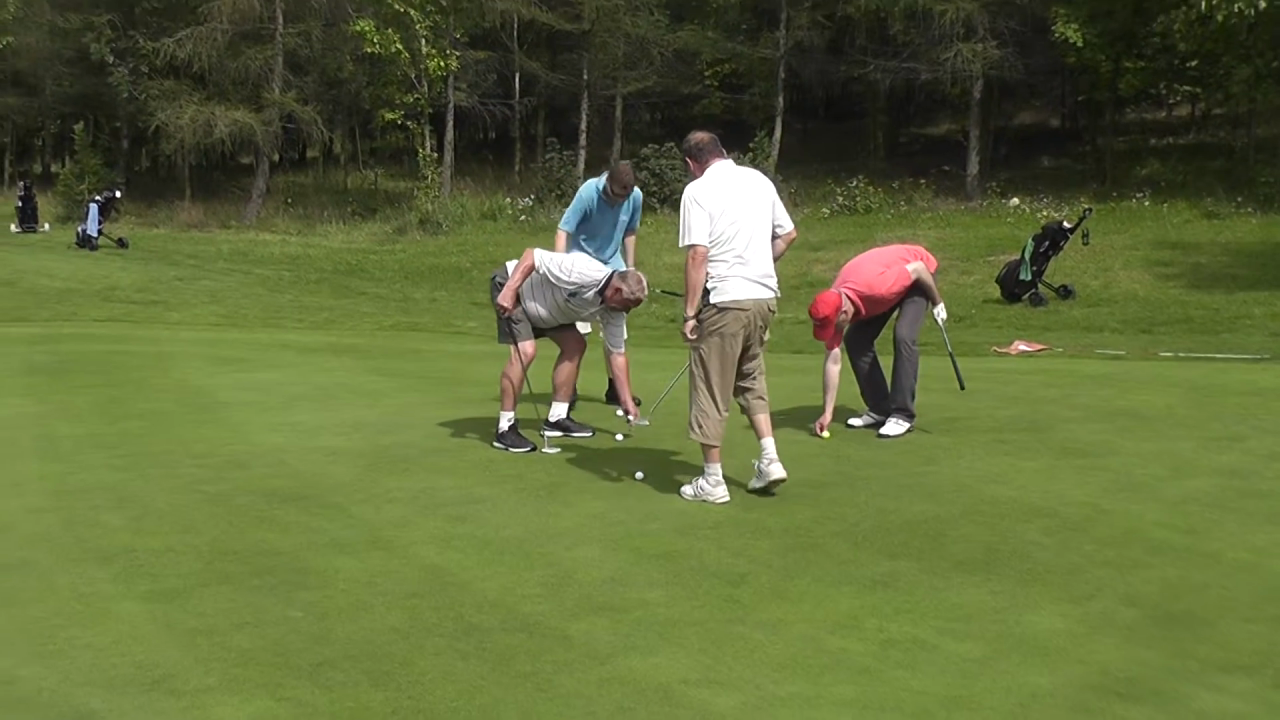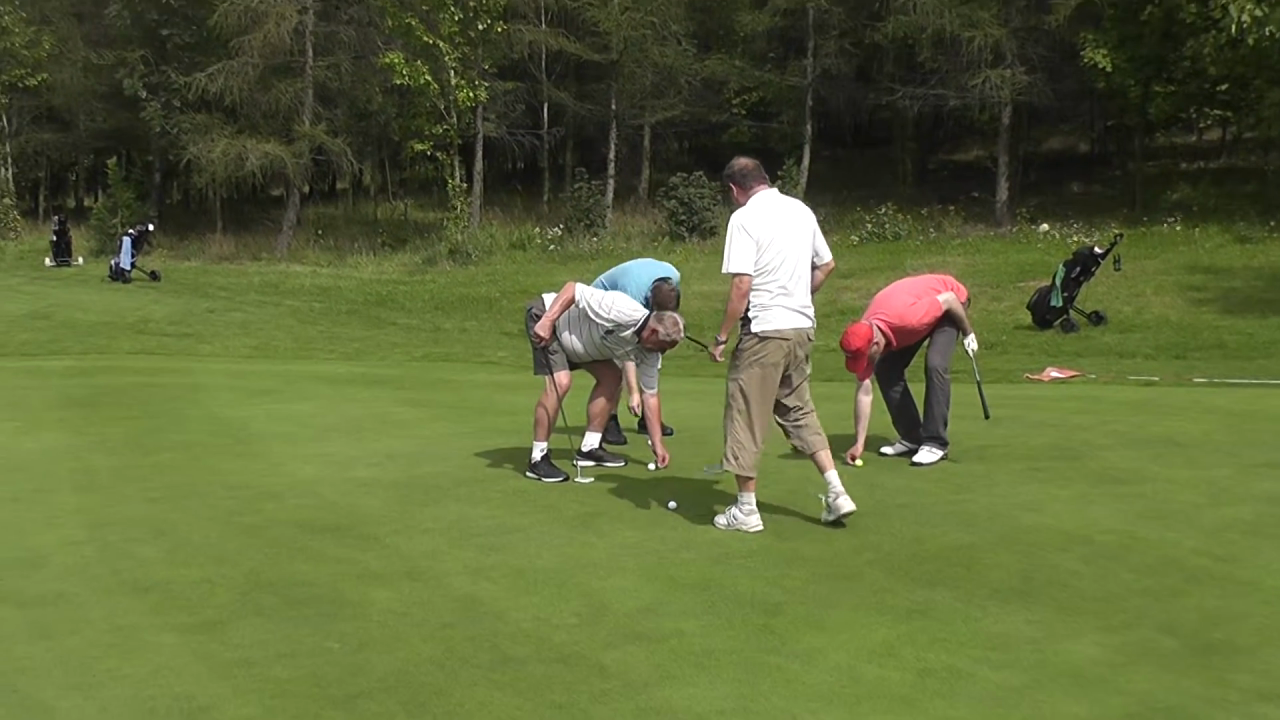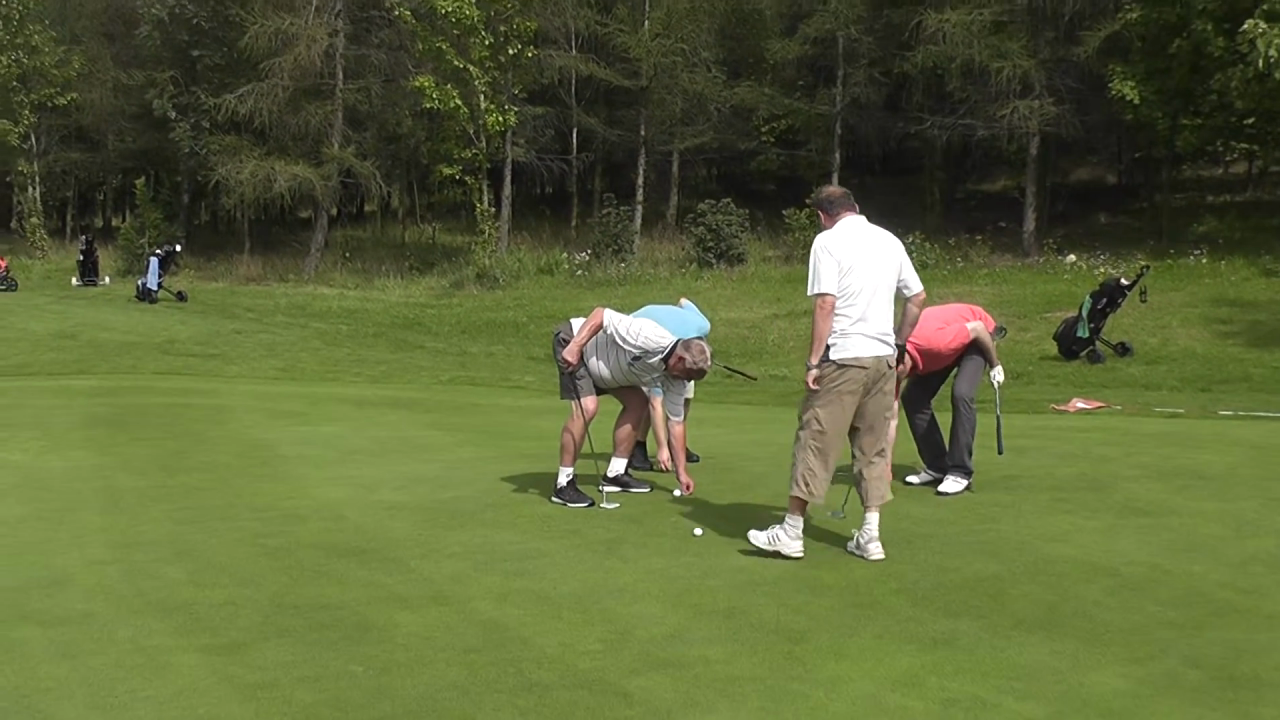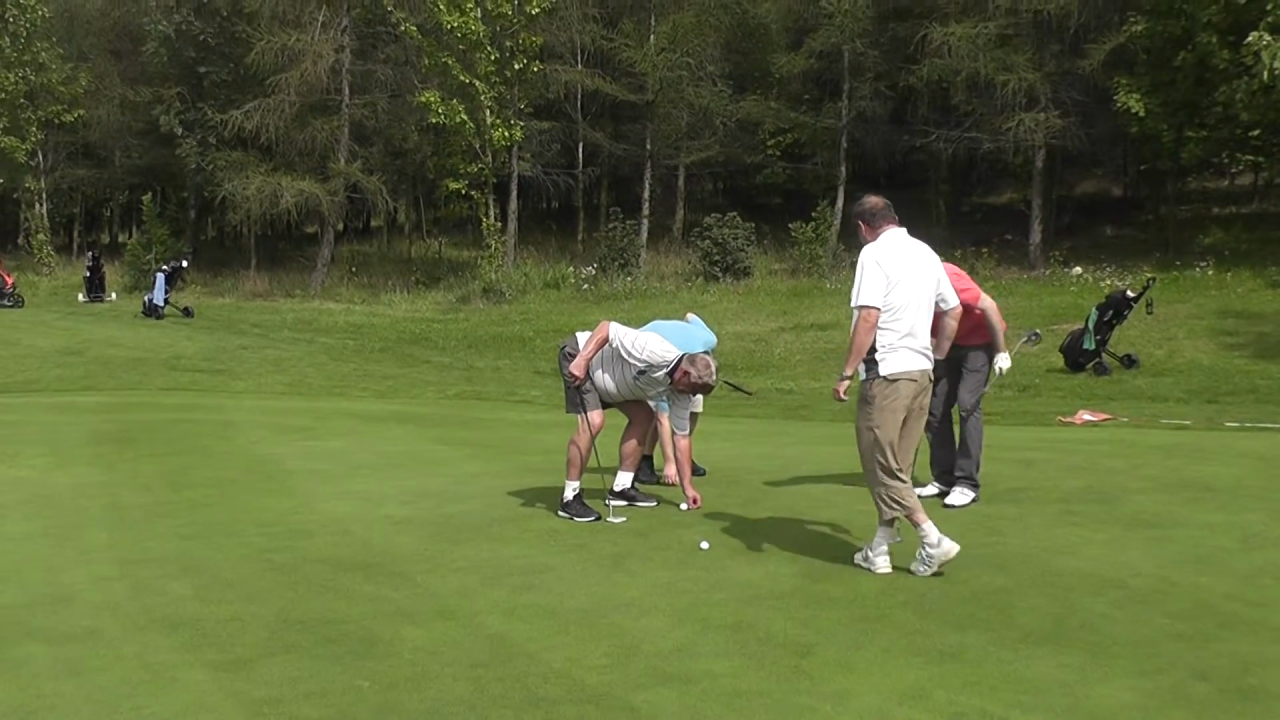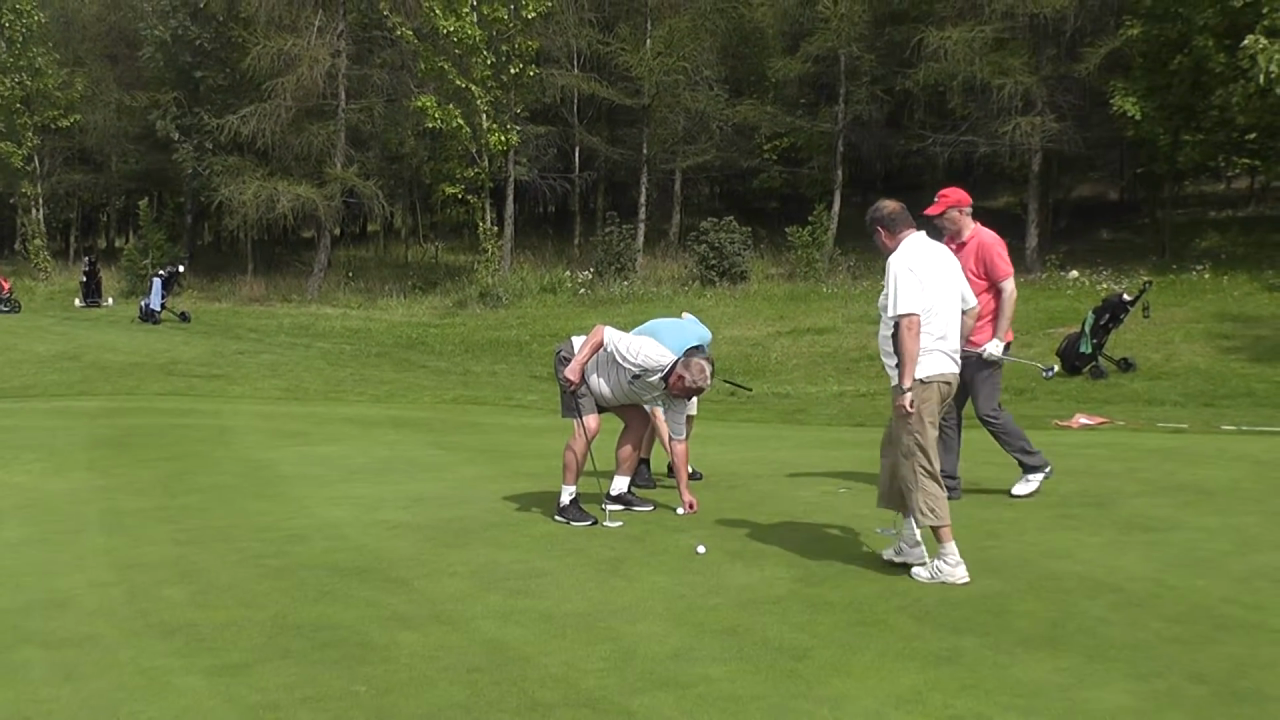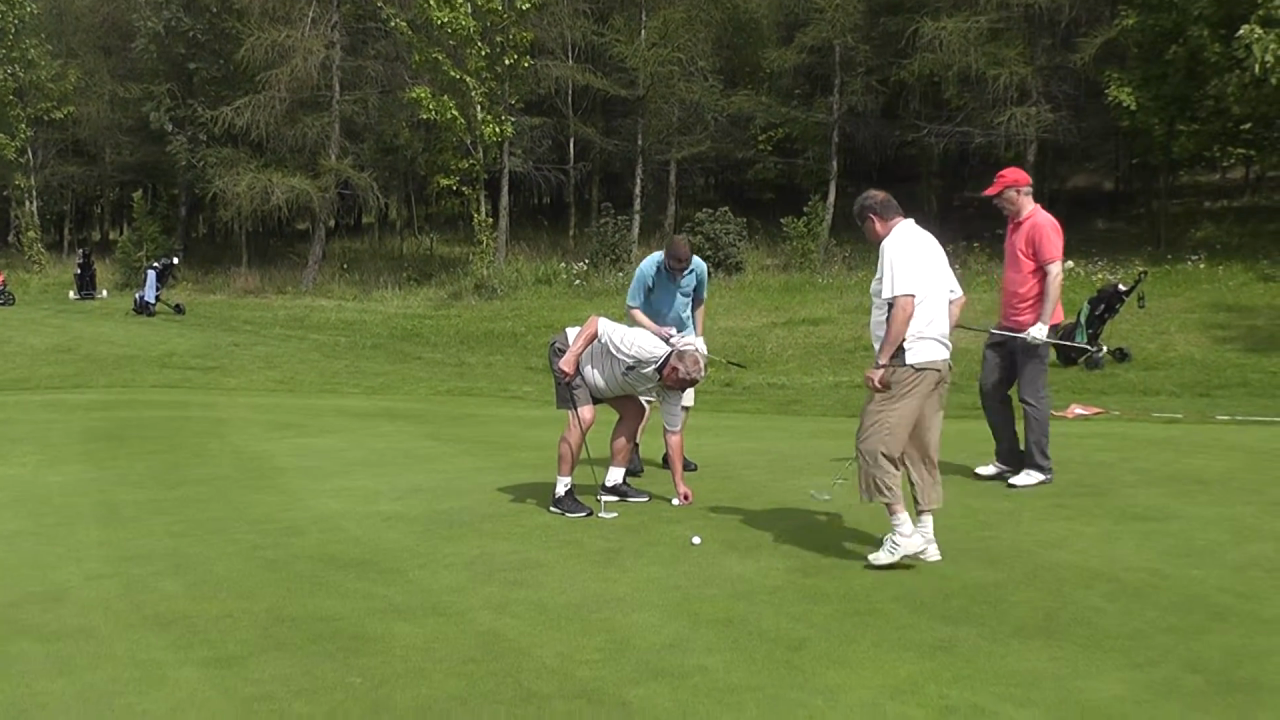
dt=0.5s
person 1, frame 1
left shoulder: (698, 190)
right shoulder: (759, 179)
left elbow: (698, 255)
right elbow: (787, 234)
left wrist: (690, 312)
left hip: (725, 301)
right hip: (764, 297)
left knee: (711, 388)
right knee: (751, 380)
left ankle: (712, 481)
right ankle: (769, 458)
person 1, frame 2
left shoulder: (745, 217)
right shoulder: (801, 209)
left elbow: (742, 284)
right elbow: (825, 265)
left wrist: (721, 337)
left hip: (765, 330)
right hip: (802, 327)
left knee: (746, 417)
right knee: (800, 411)
left ankle: (745, 509)
right ankle: (836, 492)
person 1, frame 3
left shoulder: (828, 241)
right shoulder: (889, 240)
left elbow: (825, 305)
right elbow: (918, 297)
left wrist: (813, 361)
right wrist: (899, 342)
left hip: (843, 359)
right hip: (882, 358)
left knee: (816, 442)
right knee: (872, 449)
left ankle: (791, 531)
right ankle: (869, 536)
person 1, frame 4
left shoulder: (874, 253)
right shoulder: (925, 252)
left elbow: (868, 319)
right elbow: (953, 311)
left wrist: (847, 373)
right wrist: (937, 357)
left hip: (886, 373)
right hip: (921, 371)
left knee: (882, 465)
right knee: (896, 464)
left ankle: (933, 538)
right ankle: (879, 550)
person 1, frame 5
left shoulder: (902, 260)
right shoulder: (942, 252)
left elbow: (910, 325)
right elbow: (971, 310)
left wrist: (906, 385)
left hip: (921, 377)
right hip: (946, 372)
left knee: (919, 465)
right knee: (897, 453)
left ankle: (948, 560)
right ankle: (911, 542)
person 1, frame 6
left shoulder: (895, 244)
right shoulder: (928, 240)
left elbow: (904, 306)
right elbow: (956, 300)
left wrist: (880, 361)
left hip: (909, 362)
right hip: (938, 360)
left knee: (875, 442)
right knee: (921, 448)
left ankle: (904, 530)
right ankle: (923, 534)
person 2, frame 1
left shoulder: (875, 288)
right shoulder: (833, 305)
left elbow: (917, 268)
right elbow: (833, 361)
left wrist: (937, 303)
right wrist: (827, 412)
left hip: (917, 273)
right hip: (888, 271)
left knee: (903, 335)
right knee: (855, 340)
left ankle: (902, 415)
right ankle: (879, 409)
person 2, frame 2
left shoulder: (906, 318)
right shoulder: (864, 336)
left elbow: (949, 299)
right elbow: (864, 392)
left wrist: (968, 333)
right wrist: (859, 443)
left hip: (949, 302)
right hip: (920, 299)
left knee: (935, 364)
right knee: (885, 370)
left ankle: (935, 443)
right ankle: (912, 437)
person 2, frame 3
left shoulder: (931, 342)
left elbow: (977, 328)
right elbow: (890, 415)
left wrist: (995, 365)
left hip: (976, 335)
left knee: (962, 393)
right knee: (911, 399)
left ankle: (960, 472)
right ankle: (937, 467)
person 2, frame 4
left shoulder: (945, 280)
left elbow: (988, 305)
left wrist: (1001, 352)
left hip: (981, 340)
right hip: (951, 344)
left knee: (967, 405)
right knee: (935, 408)
left ankle: (967, 484)
right ankle: (944, 479)
person 2, frame 5
left shoulder: (988, 243)
right shoulder: (949, 245)
left elbow: (1009, 291)
left wrist: (998, 339)
left hip: (986, 345)
left knee: (988, 410)
right knee: (947, 412)
left ankle: (1036, 466)
right ankle: (946, 482)
person 2, frame 6
left shoulder: (1043, 225)
right shoulder: (1014, 224)
left elbow: (1054, 275)
left wrist: (1043, 322)
left hip: (1034, 328)
right hip: (1009, 325)
left knee: (1031, 396)
right knee: (990, 387)
left ankle: (1039, 467)
right ankle: (1009, 459)
person 3, frame 1
left shoulder: (612, 311)
right shoulder: (585, 272)
left elbow: (617, 354)
right elbow: (531, 255)
left wrist: (627, 402)
right wrist: (509, 290)
right hip: (510, 285)
left knee: (575, 345)
right knee: (525, 351)
left ankle: (557, 418)
right ankle: (505, 429)
person 3, frame 2
left shoulder: (647, 351)
right shoulder: (622, 311)
left elbow: (650, 394)
right elbow: (572, 288)
left wrist: (657, 444)
right wrist: (546, 321)
right hip: (544, 316)
left knee: (611, 377)
right knee: (561, 382)
left ankle: (589, 448)
right ankle: (538, 458)
person 3, frame 3
left shoulder: (674, 379)
right shoulder: (650, 338)
left elbow: (676, 422)
right elbow: (601, 314)
left wrist: (681, 472)
right wrist: (575, 346)
right hip: (573, 340)
left knee: (637, 402)
right knee: (587, 407)
left ankle: (615, 474)
right ankle: (564, 484)
person 3, frame 4
left shoulder: (679, 393)
right shoulder: (655, 352)
left elbow: (681, 435)
right elbow: (606, 327)
left wrist: (687, 486)
right wrist: (581, 360)
right hip: (579, 354)
left knee: (643, 416)
right knee: (593, 422)
left ankle: (621, 488)
right ankle: (570, 498)
person 3, frame 5
left shoulder: (675, 398)
right shoulder: (650, 357)
left elbow: (678, 440)
right elbow: (601, 331)
left wrist: (684, 492)
right wrist: (577, 365)
right hip: (574, 359)
left knee: (639, 420)
right knee: (589, 426)
left ankle: (618, 492)
right ankle: (566, 502)
person 3, frame 6
left shoulder: (670, 389)
right shoulder: (645, 348)
left elbow: (673, 432)
right elbow: (596, 321)
left wrist: (679, 483)
right wrist: (571, 356)
right hip: (569, 350)
left knee: (634, 412)
right knee: (584, 417)
left ankle: (613, 483)
right ankle: (562, 493)
person 4, frame 1
left shoulder: (636, 197)
right shoulder: (587, 193)
right elbow: (563, 233)
left wrist: (629, 269)
left hip: (614, 268)
right knee: (579, 327)
left ankle: (613, 387)
person 4, frame 2
left shoulder: (673, 277)
right shoulder: (635, 292)
right wrist: (633, 392)
left hip: (639, 304)
left ankle: (647, 417)
right ankle: (610, 422)
person 4, frame 3
left shoulder: (702, 327)
left elbow: (683, 302)
right elbow: (655, 404)
right wrist: (661, 448)
left knee: (686, 388)
right knee: (648, 394)
right ankle: (638, 448)
person 4, frame 4
left shoulder: (709, 341)
left elbow: (690, 316)
right elbow: (663, 419)
right wrist: (669, 462)
left knee: (695, 400)
right knee: (655, 407)
right ankle: (644, 462)
person 4, frame 5
left shoulder: (704, 337)
left elbow: (684, 315)
right elbow: (657, 413)
right wrist: (671, 452)
left knee: (689, 403)
right knee: (650, 410)
right ankle: (641, 467)
person 4, frame 6
left shoulder: (699, 268)
right shoulder: (647, 269)
right elbow: (633, 308)
left wrist: (699, 336)
right wrist: (656, 331)
left hip: (683, 337)
right hip: (650, 333)
left knee: (684, 394)
right knee: (645, 392)
right ankle: (633, 450)
